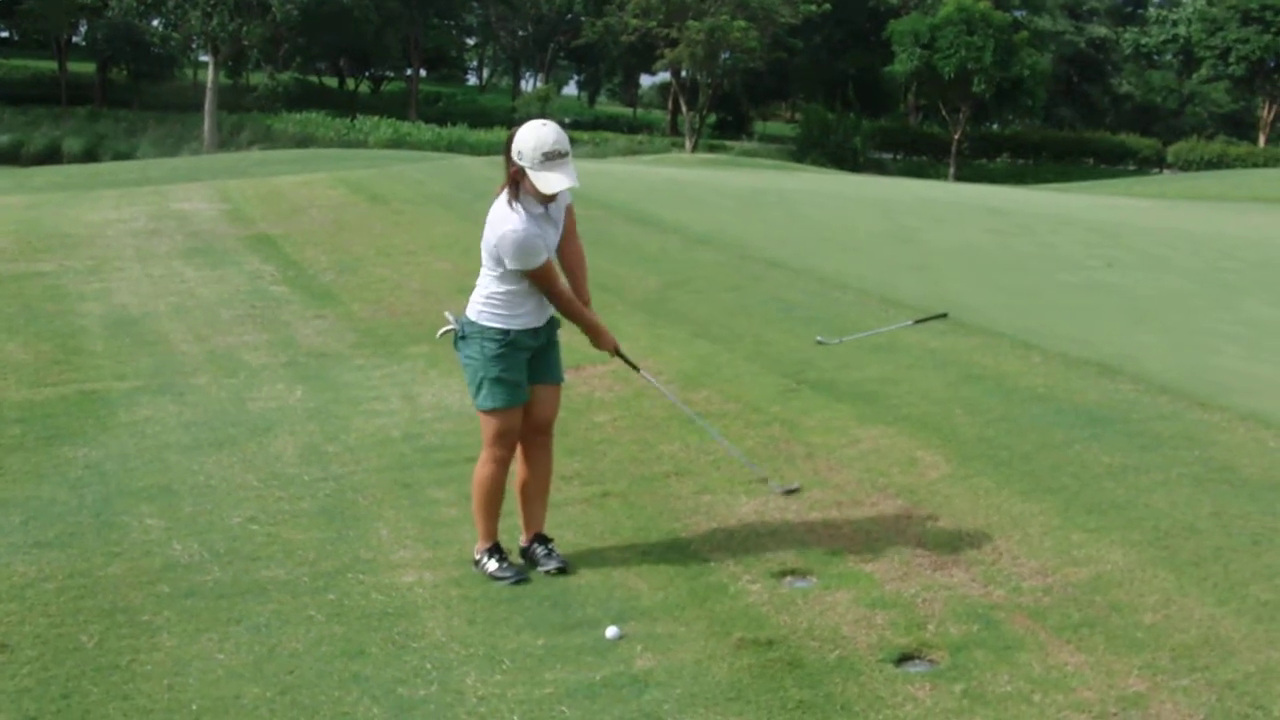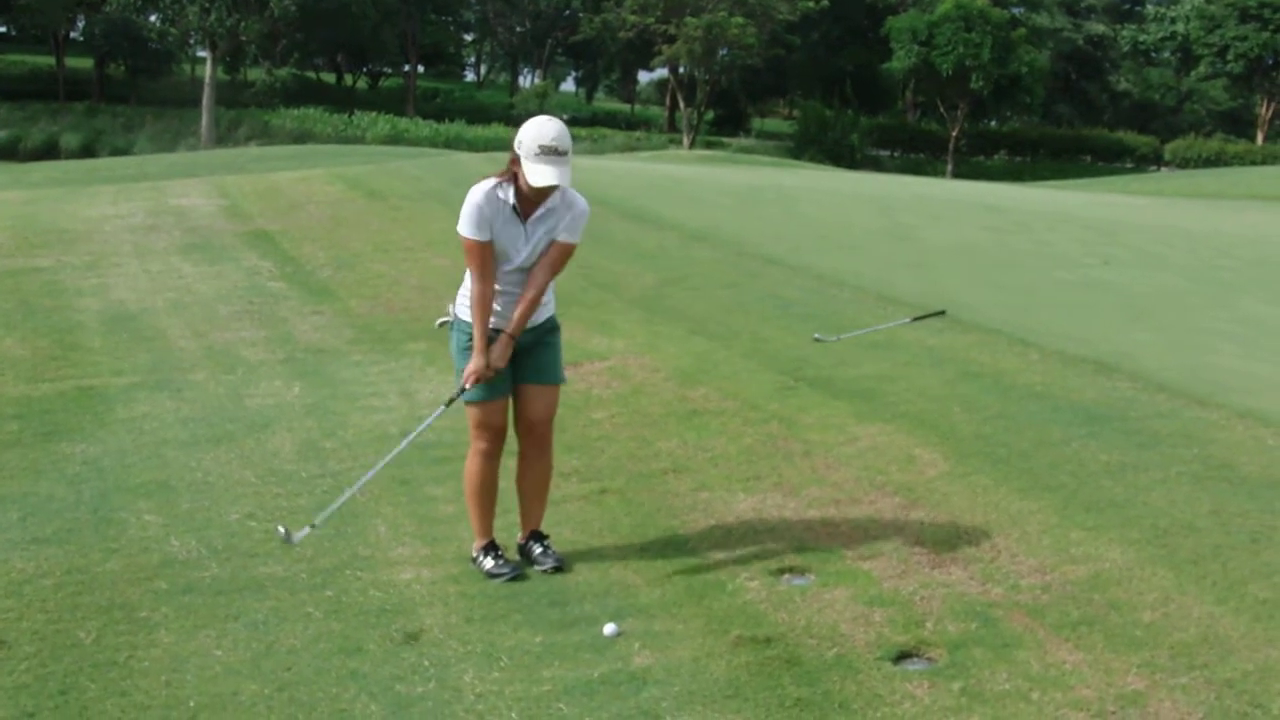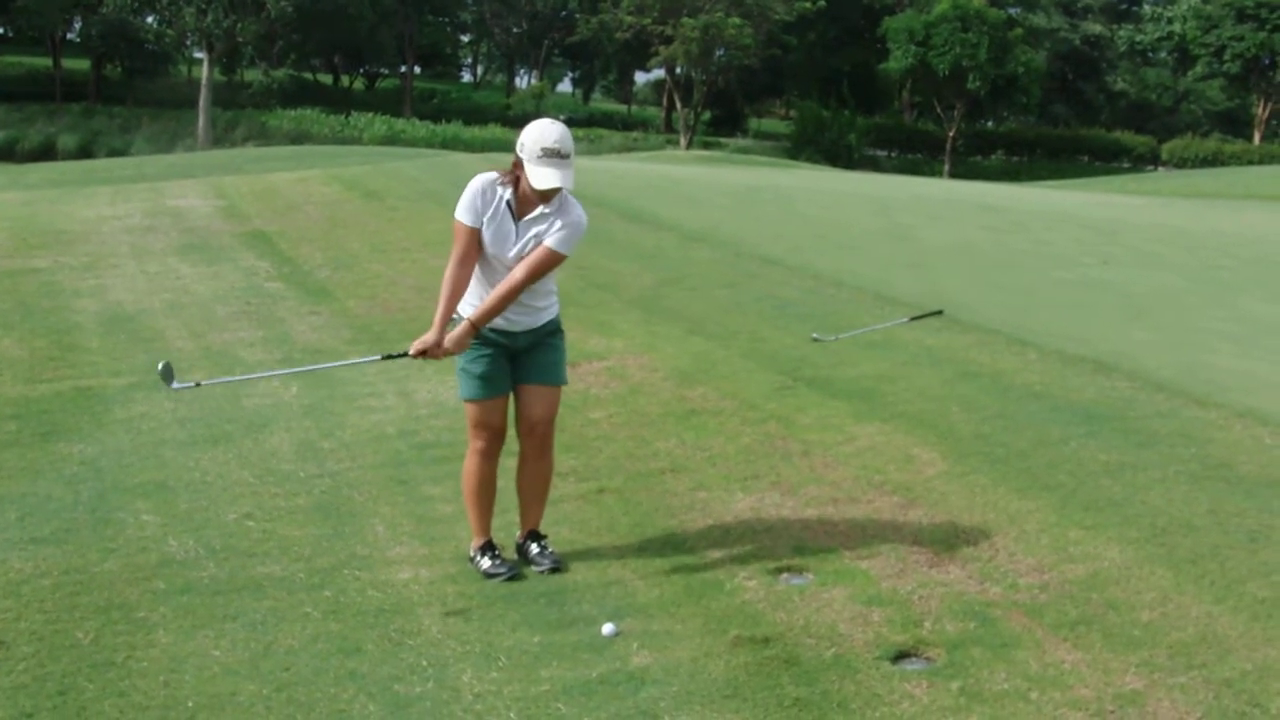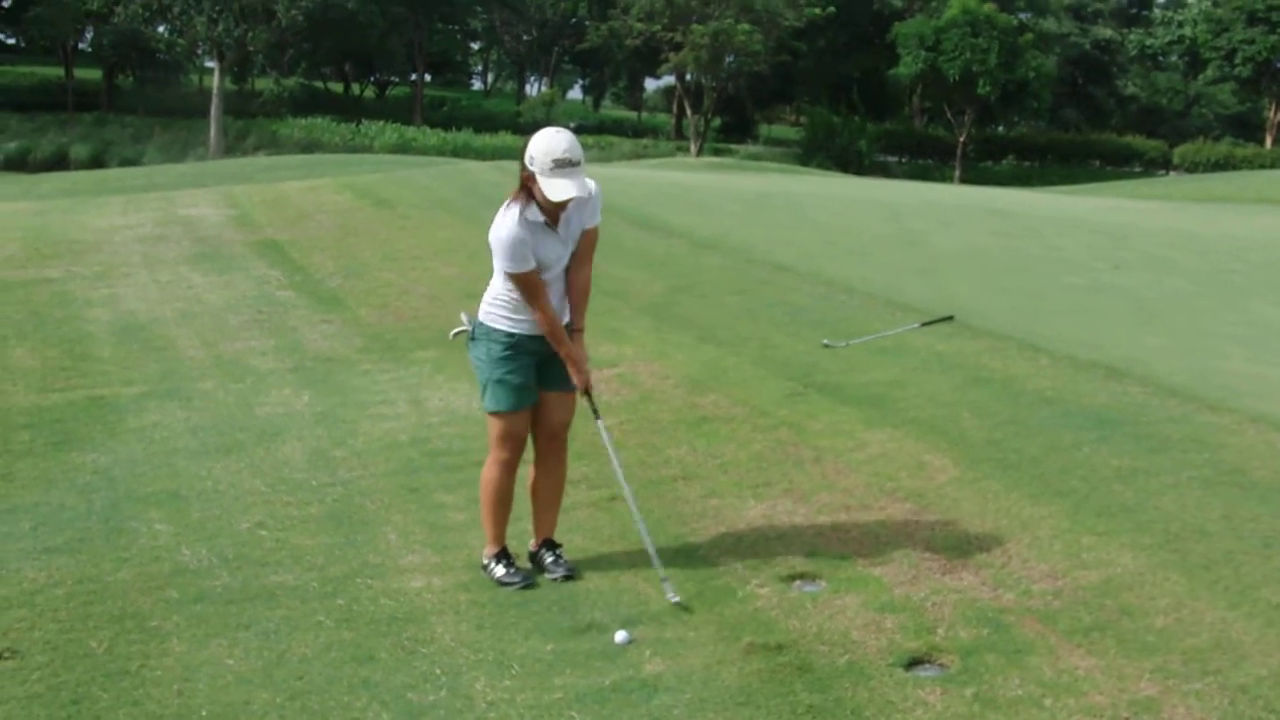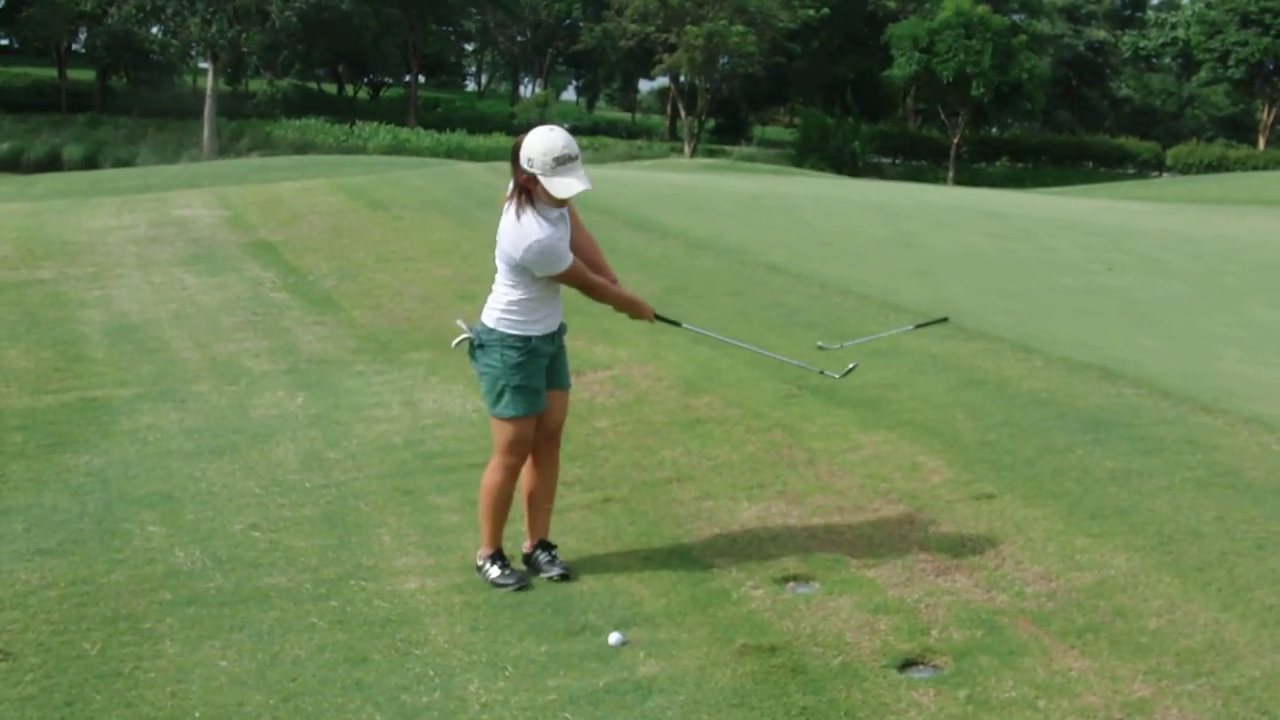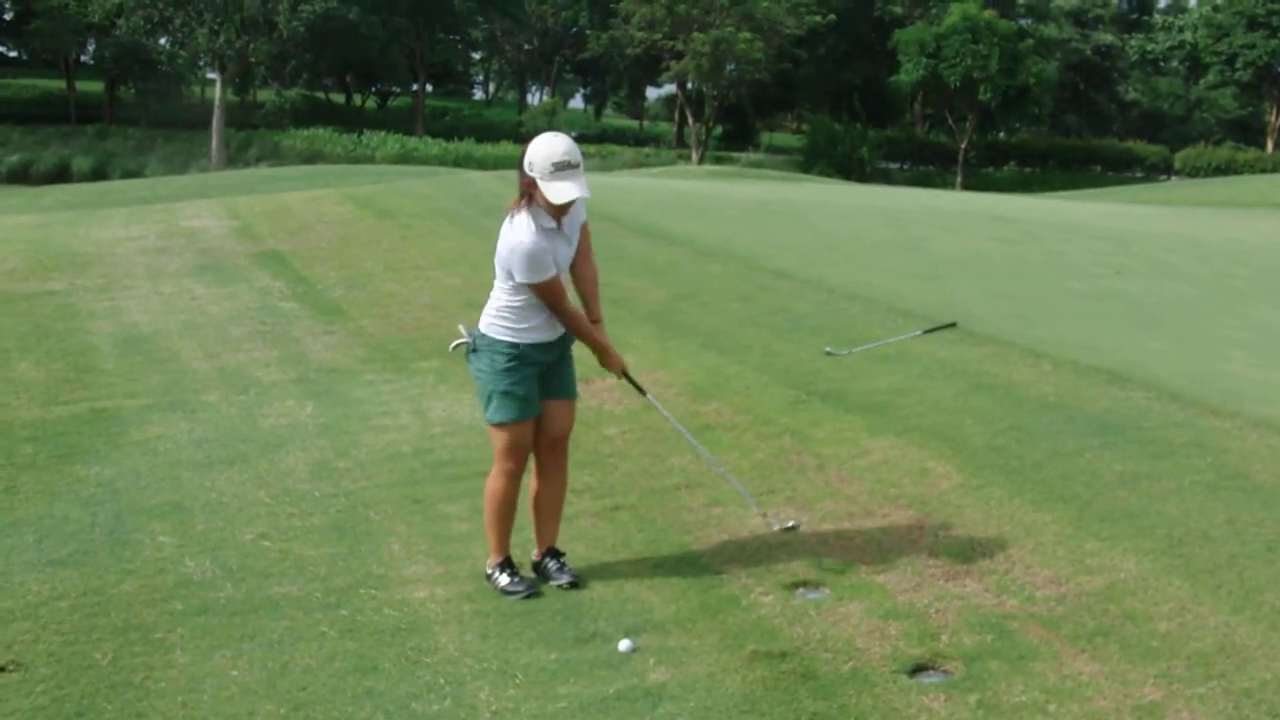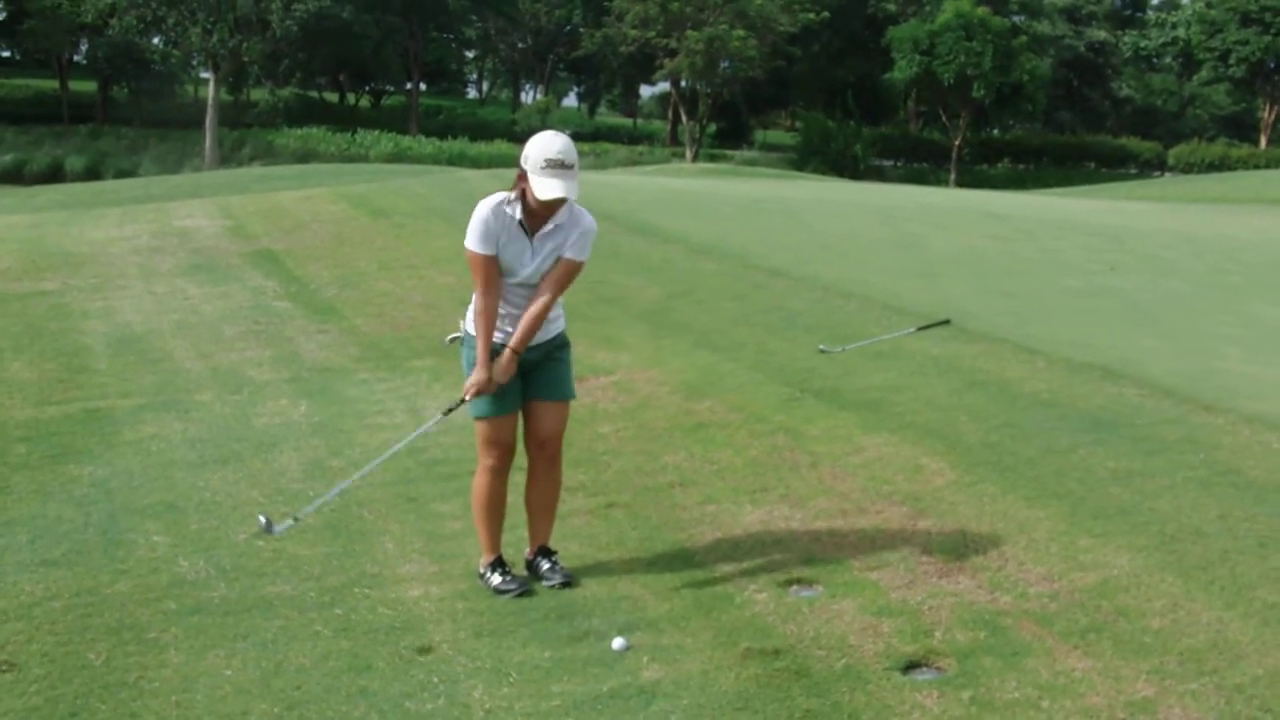
dt=0.3s
person 1, frame 1
left shoulder: (549, 187)
right shoulder: (517, 229)
left elbow: (570, 249)
right elbow: (555, 290)
left wrist: (588, 310)
right wrist: (595, 331)
left hip: (538, 329)
right hip: (495, 337)
left knee: (540, 433)
right knee: (501, 445)
left ankle: (534, 538)
right ankle: (486, 548)
person 1, frame 2
left shoulder: (573, 208)
right shoulder: (483, 199)
left elbow: (541, 282)
right elbow: (482, 281)
left wrist: (507, 343)
right wrist: (479, 348)
left hip: (537, 331)
right hip: (481, 327)
left knee: (538, 433)
right knee: (487, 440)
left ankle: (532, 535)
right ankle: (483, 545)
person 1, frame 3
left shoulder: (571, 218)
right shoulder: (482, 190)
left elbow: (520, 280)
right elbow: (462, 262)
left wrist: (466, 329)
right wrist: (439, 328)
left hip: (540, 332)
right hip: (484, 333)
left knee: (538, 435)
right knee: (487, 439)
left ankle: (530, 536)
right ankle: (481, 544)
person 1, frame 4
left shoulder: (589, 196)
right shoulder: (511, 230)
left elbow: (580, 271)
right elbow: (539, 306)
left wrist: (576, 337)
right wrist: (575, 362)
left hip: (555, 336)
right hip: (505, 339)
left knee: (555, 441)
right knee: (507, 448)
left ankle: (544, 543)
right ankle: (494, 552)
person 1, frame 5
left shoulder: (549, 190)
right shoulder: (536, 238)
left elbow: (579, 235)
right elbow: (588, 284)
left wrist: (616, 288)
right wrist: (632, 305)
left hip: (546, 336)
right hip: (511, 345)
left knee: (548, 441)
right knee: (512, 452)
left ankle: (537, 544)
right ankle: (489, 554)
person 1, frame 6
left shoulder: (573, 202)
right shoulder: (525, 240)
left elbow: (583, 265)
right elbow: (562, 308)
left wrist: (597, 324)
right wrist: (605, 352)
left hip: (553, 344)
right hip: (506, 349)
left knee: (555, 448)
right knee: (512, 460)
left ankle: (547, 552)
right ankle: (497, 563)
person 1, frame 7
left shoulder: (581, 226)
right shoulder: (490, 213)
left elbow: (546, 298)
right elbow: (485, 294)
left wrist: (511, 359)
right wrist: (483, 362)
left hip: (547, 343)
right hip: (489, 343)
left knee: (547, 449)
right knee: (495, 457)
left ankle: (539, 551)
right ankle: (490, 561)
